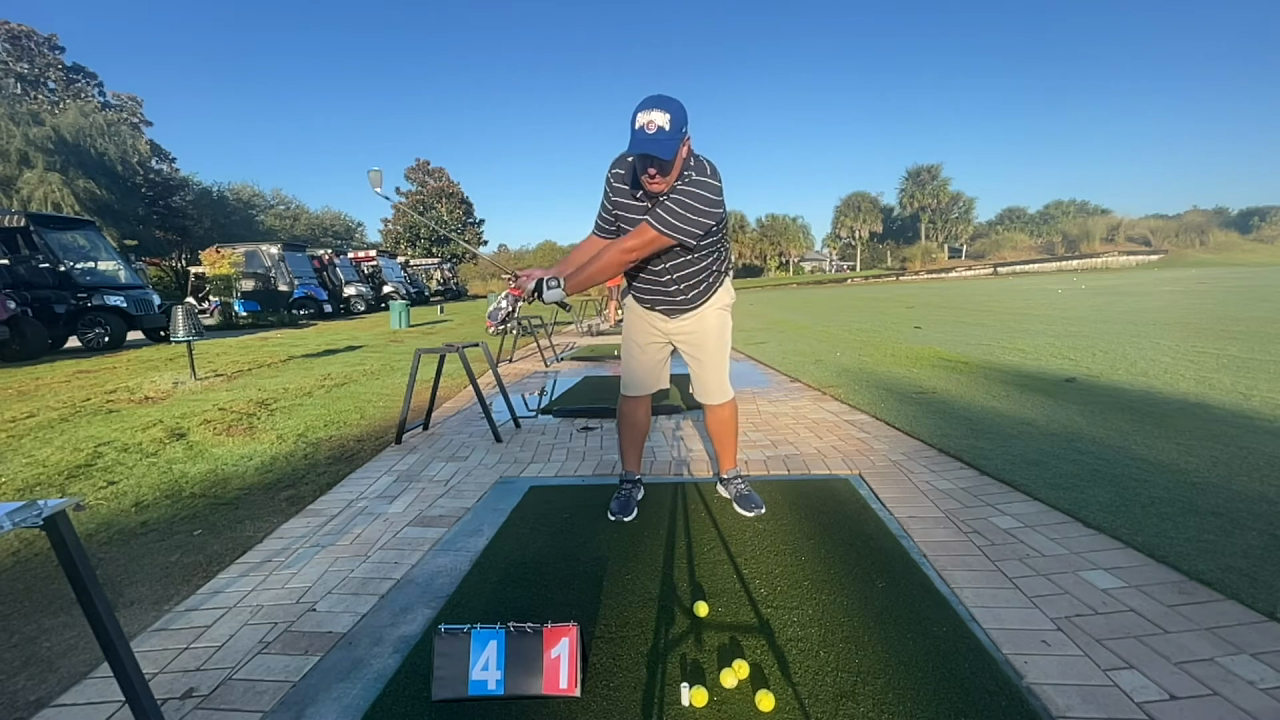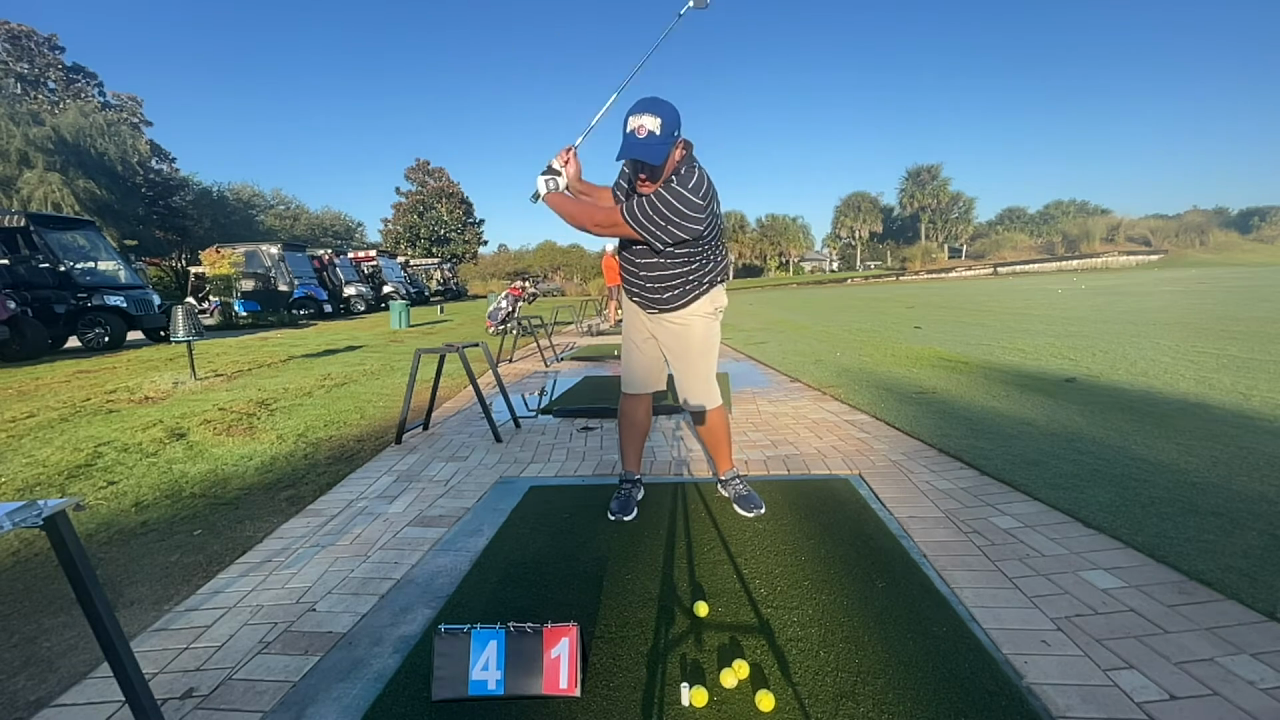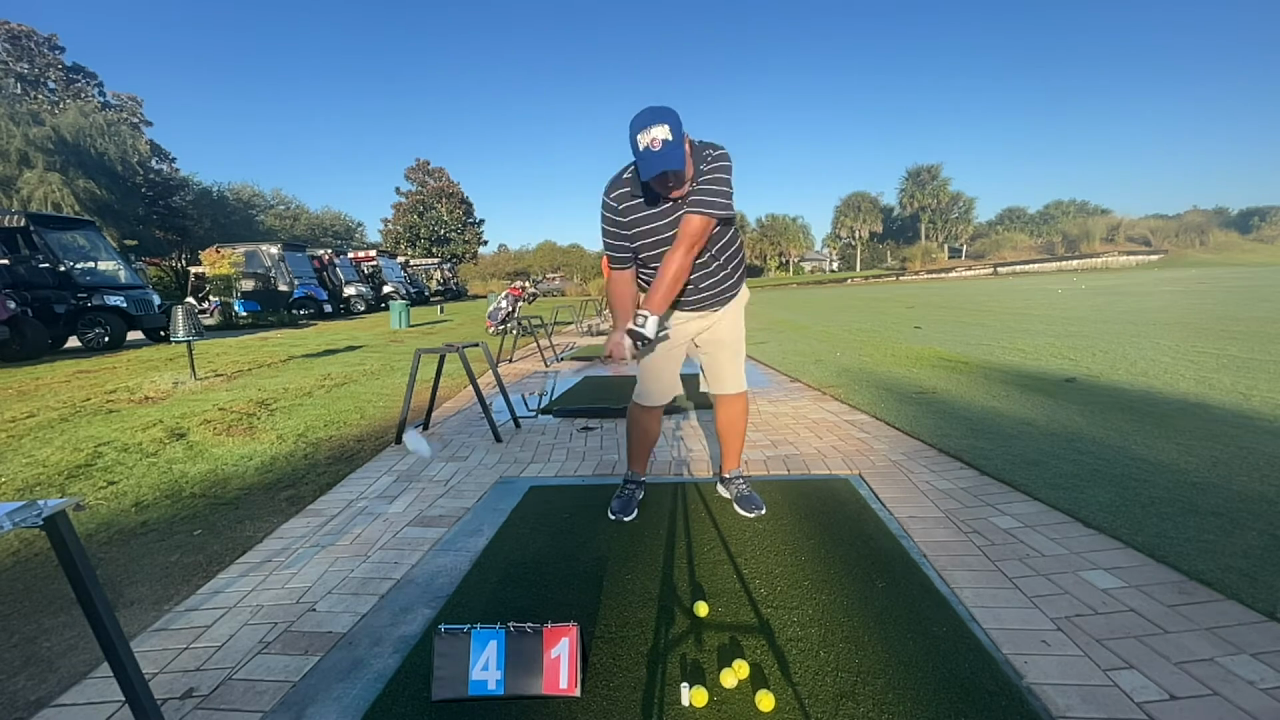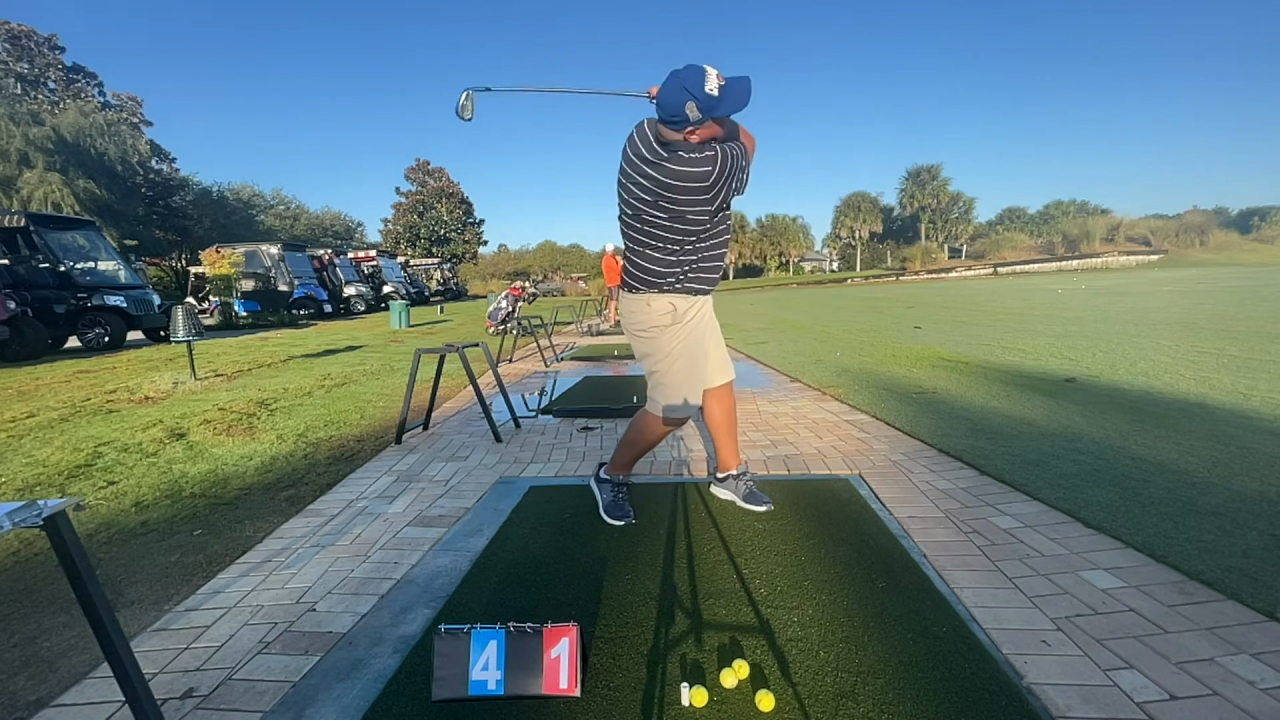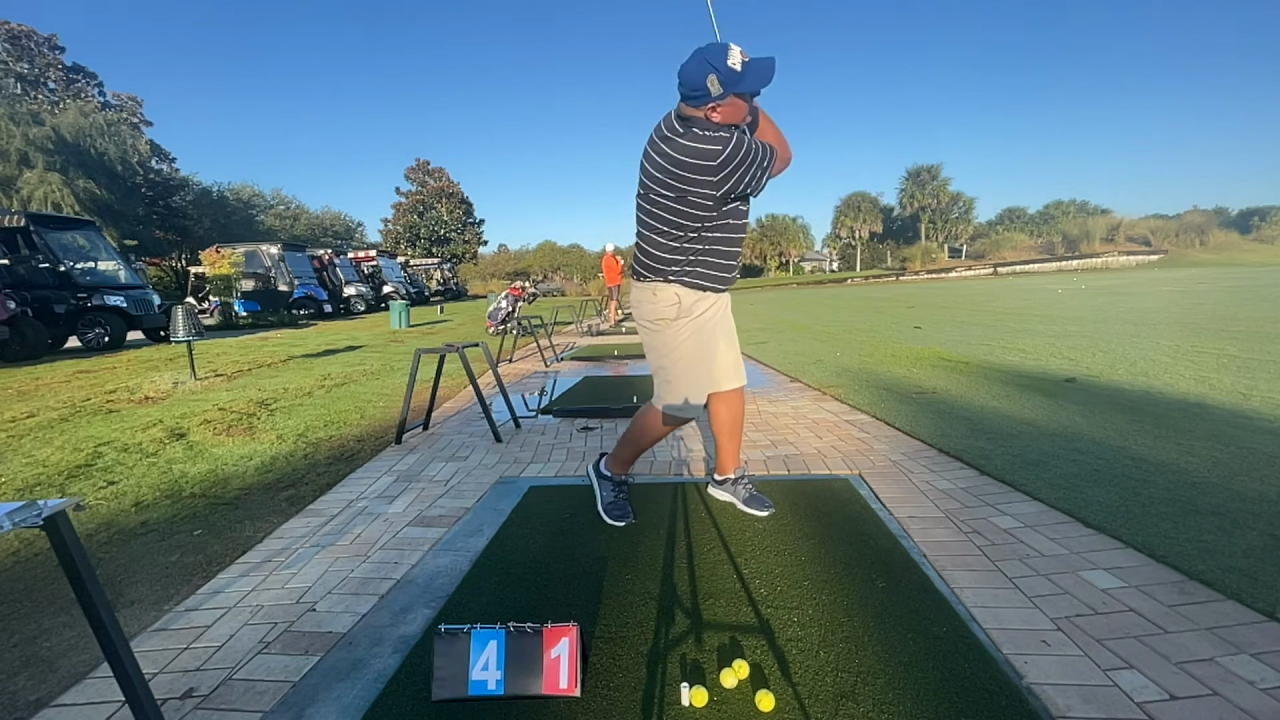
dt=0.5s
person 1, frame 1
left shoulder: (702, 187)
right shoulder: (620, 172)
left elbow: (627, 251)
right elbow: (602, 238)
left wrist: (559, 286)
right wrist: (550, 272)
left hip: (703, 303)
right hip: (644, 304)
left knee: (716, 392)
right knee: (634, 391)
left ankle: (729, 476)
right ankle: (631, 480)
person 1, frame 2
left shoulder: (686, 197)
right shoulder: (639, 166)
left elbow: (603, 223)
right elbow: (616, 202)
left wrist: (552, 191)
right wrist: (574, 184)
left hip: (691, 307)
right hip: (639, 302)
left knee: (701, 399)
right knee: (634, 391)
left ankle: (728, 476)
right ankle: (630, 480)
person 1, frame 3
left shoulder: (714, 163)
right shoulder: (621, 196)
left elbow: (687, 245)
right elbow: (619, 271)
left wrist: (653, 310)
right wrist: (623, 326)
left hip: (722, 300)
right hip: (662, 309)
left knee: (731, 390)
right knee: (652, 400)
left ankle: (732, 476)
right ankle: (633, 480)
person 1, frame 4
left shoulder: (644, 133)
right shoulder: (707, 171)
right elbow: (745, 143)
left hip: (683, 297)
right hip: (664, 306)
left knee: (718, 382)
right knee: (674, 406)
left ankle: (729, 473)
right ankle: (611, 476)
person 1, frame 5
left shoulder: (683, 128)
right shoulder: (717, 151)
right elbow: (781, 156)
left wrist: (745, 102)
right wrist: (750, 105)
left hip: (703, 293)
right hip: (674, 297)
left knee: (729, 384)
right knee: (681, 402)
left ankle: (728, 477)
right ankle: (611, 468)
